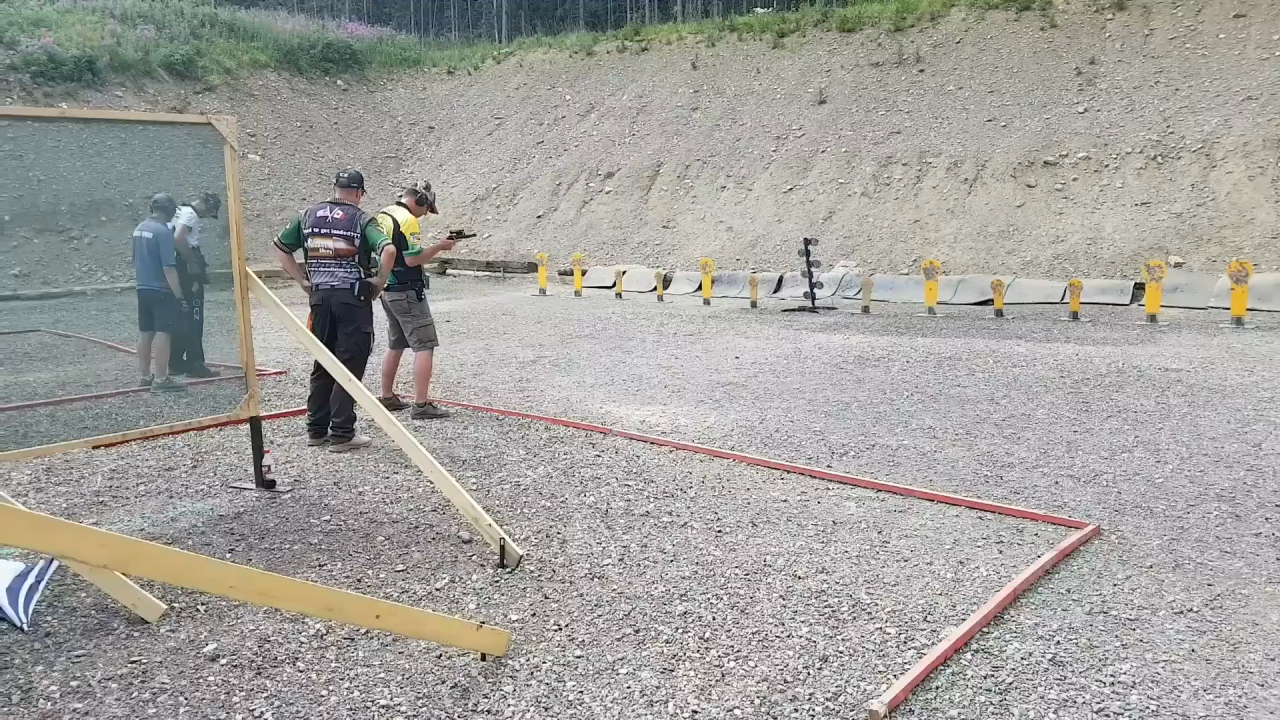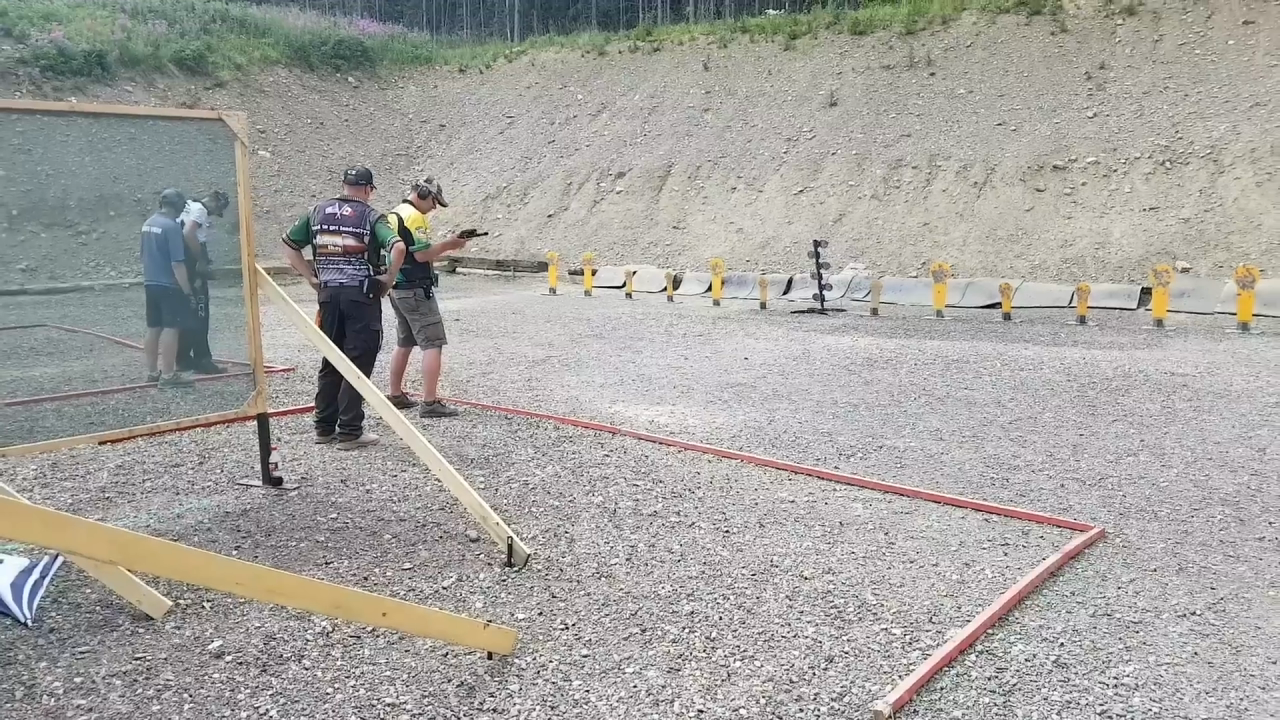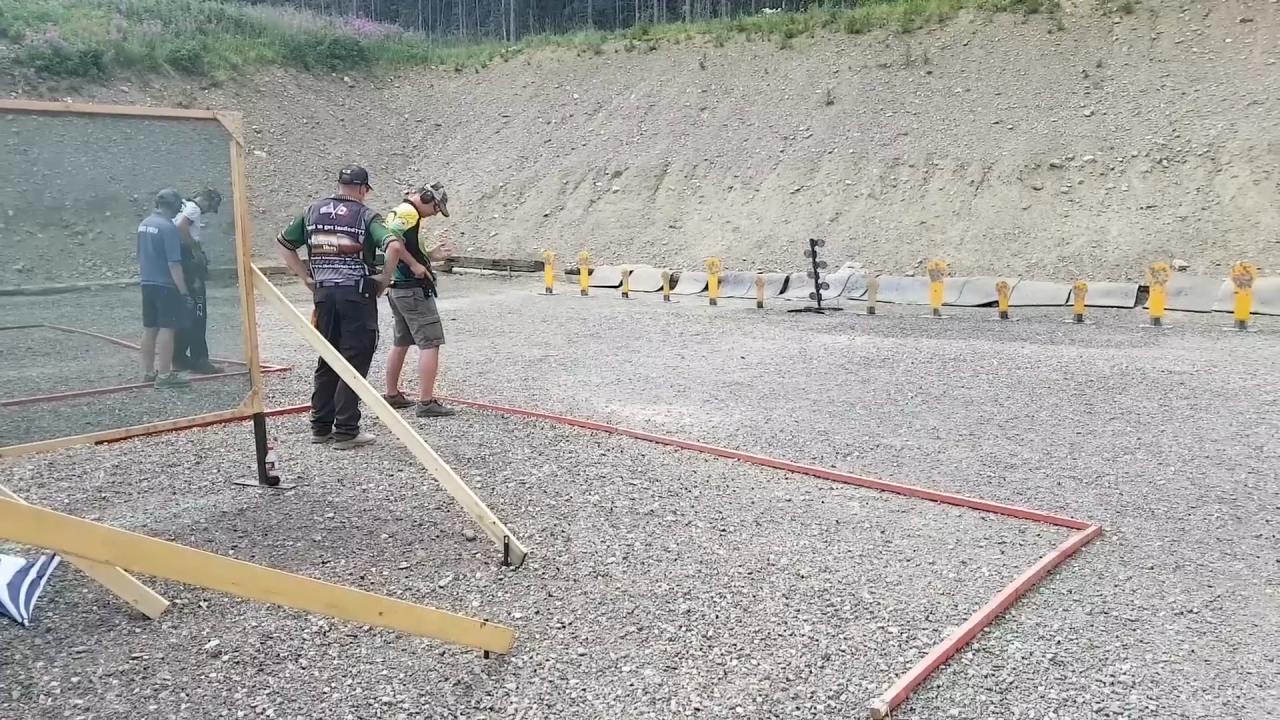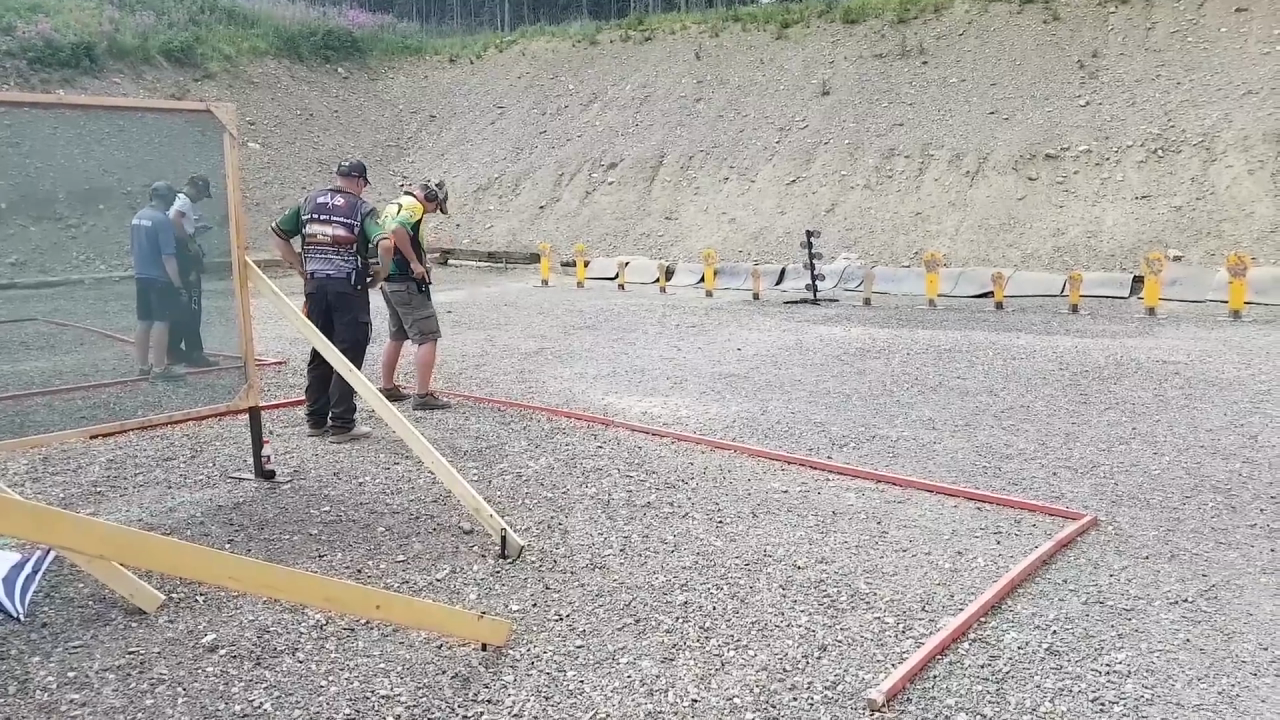
dt=0.7s
person 1, frame 1
left shoulder: (308, 215)
right shoulder: (361, 219)
left elbow: (280, 248)
right elbow: (389, 250)
left wrist: (303, 281)
right wrist: (380, 282)
left hip: (320, 297)
right hip: (352, 298)
left knee: (322, 363)
right knee: (350, 365)
left ankle: (317, 429)
right ankle: (341, 434)
person 1, frame 2
left shoulder: (317, 212)
right shoulder: (370, 216)
left elbow: (288, 244)
left wrist: (310, 278)
right wrist: (388, 279)
left hip: (328, 293)
right hip: (361, 294)
left knee: (331, 361)
right knee: (358, 362)
left ankle: (324, 427)
right ankle: (349, 431)
person 1, frame 3
left shoulder: (312, 211)
right shoulder: (365, 215)
left elbow: (283, 244)
right elbow: (394, 245)
left wrist: (306, 278)
right wrist: (385, 278)
left hip: (324, 293)
right hip: (357, 295)
left knee: (327, 360)
right knee: (354, 362)
left ankle: (321, 426)
right ankle: (346, 431)
person 1, frame 4
left shoulder: (308, 202)
right shoulder: (362, 208)
left elbow: (277, 234)
right elbow: (384, 243)
left wrist: (300, 266)
right wrist: (379, 273)
left hip: (315, 286)
right hip: (348, 287)
left knee: (319, 353)
right knee: (349, 355)
left ankle: (316, 420)
right ankle: (341, 424)
person 2, frame 1
left shoulder: (383, 214)
right shoulder: (408, 220)
right elbow: (412, 259)
left wrist: (430, 249)
right wrist: (440, 246)
left hip: (388, 291)
right hip: (407, 292)
left knee: (395, 345)
right knee: (424, 346)
left ankle: (387, 397)
right ankle: (421, 405)
person 2, frame 2
left shoulder: (394, 214)
right shoulder: (414, 216)
right elbow: (421, 254)
left wrist: (446, 246)
right wrist: (449, 243)
left hip: (398, 288)
right hip: (416, 290)
left knee: (404, 343)
right knee: (433, 344)
left ankle: (395, 395)
right ankle: (430, 403)
person 2, frame 3
left shoulder: (397, 212)
right shoulder: (409, 213)
left wrist: (430, 255)
right wrist: (414, 265)
left hip: (397, 288)
right hip: (414, 289)
left knee: (401, 343)
right knee: (430, 344)
left ankle: (392, 395)
right ankle: (426, 403)
person 2, frame 4
left shoulder: (393, 205)
right shoulder: (413, 205)
right elbow: (398, 230)
right wrist: (415, 262)
left hip: (389, 281)
right hip: (408, 283)
left knee: (396, 337)
right knee: (427, 338)
left ankle: (388, 388)
right ankle: (422, 396)
person 3, frame 1
left shoulder: (139, 229)
right shoulder: (163, 231)
right elbow: (168, 268)
right wrist: (179, 295)
left hip: (143, 289)
right hip: (161, 290)
left knee: (145, 334)
right knee: (162, 333)
left ankle: (146, 376)
right ankle: (161, 380)
person 3, frame 2
left shoulder: (147, 224)
right shoulder: (172, 227)
right elbow: (177, 263)
right wrist: (187, 291)
left hip: (150, 284)
right hip: (169, 286)
left knee: (153, 329)
right knee: (170, 329)
left ankle: (153, 372)
right ankle: (167, 375)
person 3, frame 3
left shoulder: (144, 224)
right shoulder: (168, 227)
right elbow: (173, 264)
right wrist: (184, 291)
left hip: (147, 284)
right hip: (165, 286)
left knee: (149, 329)
right knee: (166, 329)
left ankle: (149, 372)
right ankle: (164, 376)
person 3, frame 4
left shoulder: (137, 217)
right shoulder: (162, 220)
left elbow: (133, 249)
right elbow: (168, 256)
right wrist: (178, 284)
left hip: (141, 277)
right hip: (159, 279)
left knee: (144, 322)
right knee: (161, 323)
left ankle: (143, 366)
right ankle: (159, 369)
person 4, frame 1
left shoulder: (180, 211)
right shoulder: (191, 214)
left elbow: (174, 237)
right elbow: (179, 237)
right wrist: (191, 261)
left hip: (177, 270)
right hip: (188, 271)
right knee: (193, 318)
left ankle: (176, 362)
right ankle: (195, 364)
person 4, frame 2
left shoulder: (188, 207)
right shoulder: (200, 210)
left elbow: (183, 233)
right elbow: (188, 234)
right wrist: (201, 260)
right hip: (193, 267)
right knee: (199, 314)
left ankle: (183, 358)
right ankle: (202, 360)
person 4, frame 3
left shoulder: (183, 207)
right shoulder: (193, 209)
right elbow: (180, 226)
right wrist: (195, 249)
right hip: (189, 265)
right knee: (196, 313)
left ankle: (179, 357)
right ankle: (199, 360)
person 4, frame 4
left shoulder: (177, 200)
right shoulder: (184, 201)
right elbow: (174, 221)
left wrist: (195, 228)
right wrist: (191, 243)
left hip: (176, 258)
right hip: (185, 257)
left knee: (178, 306)
right knee: (191, 306)
left ankle: (174, 351)
right ankle: (194, 353)
